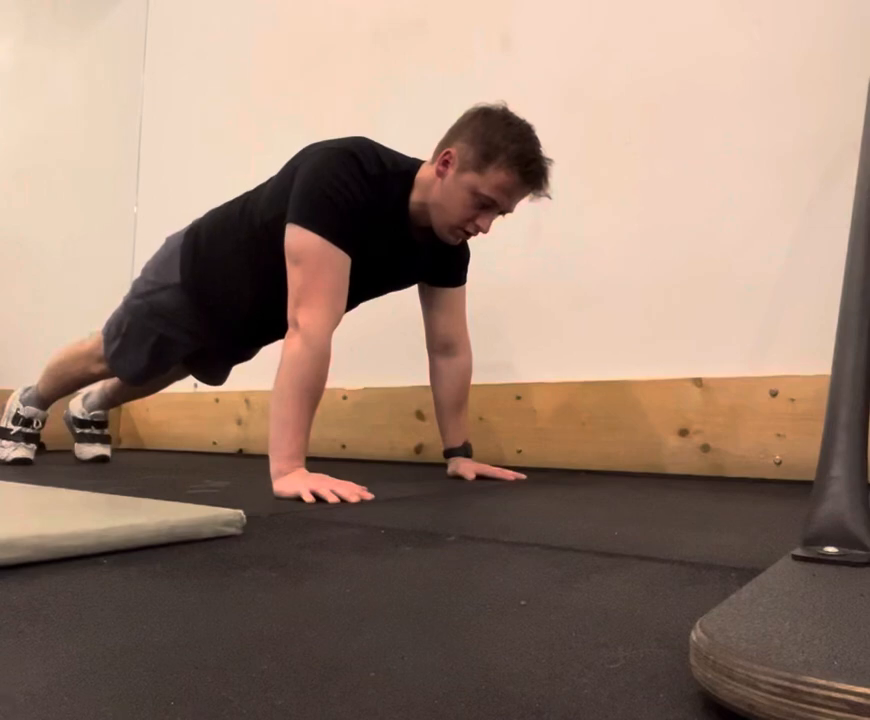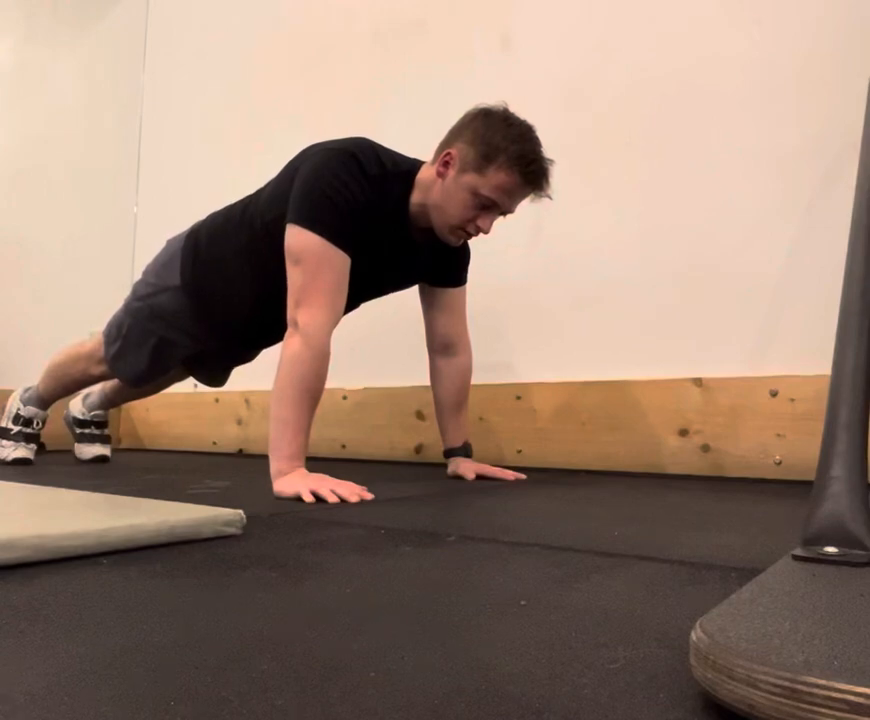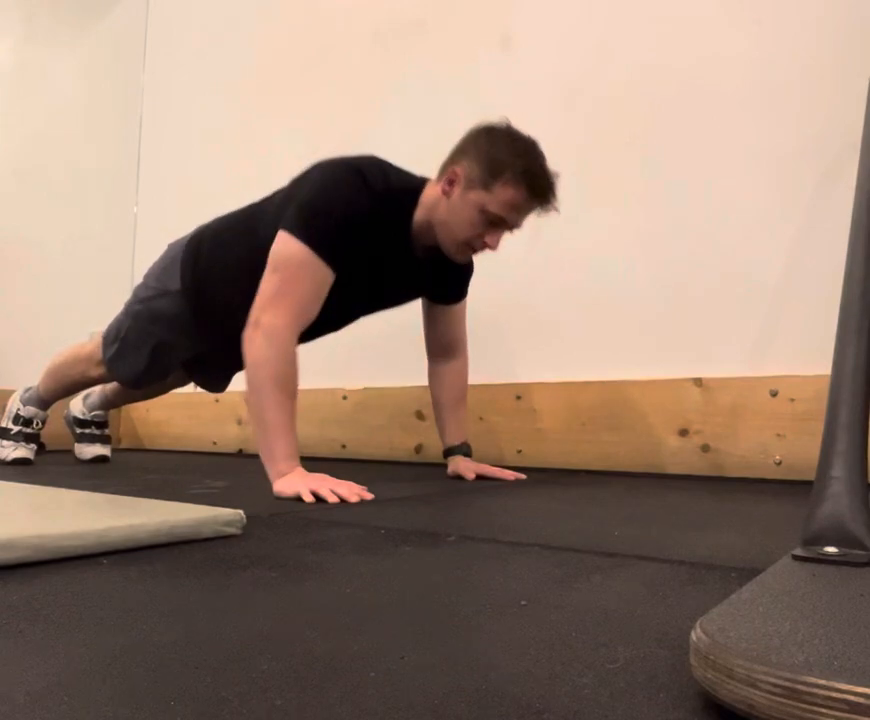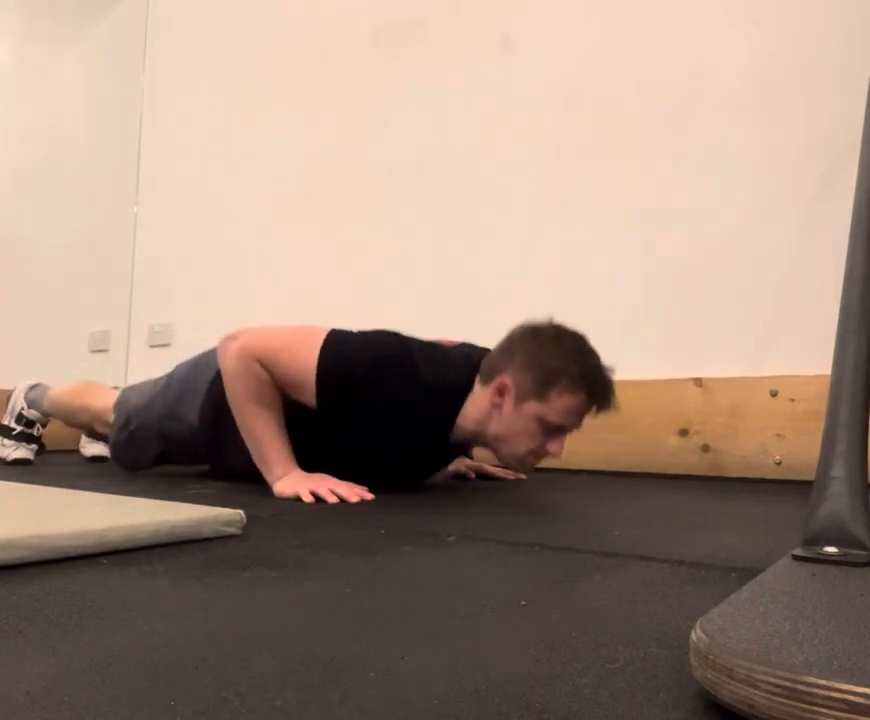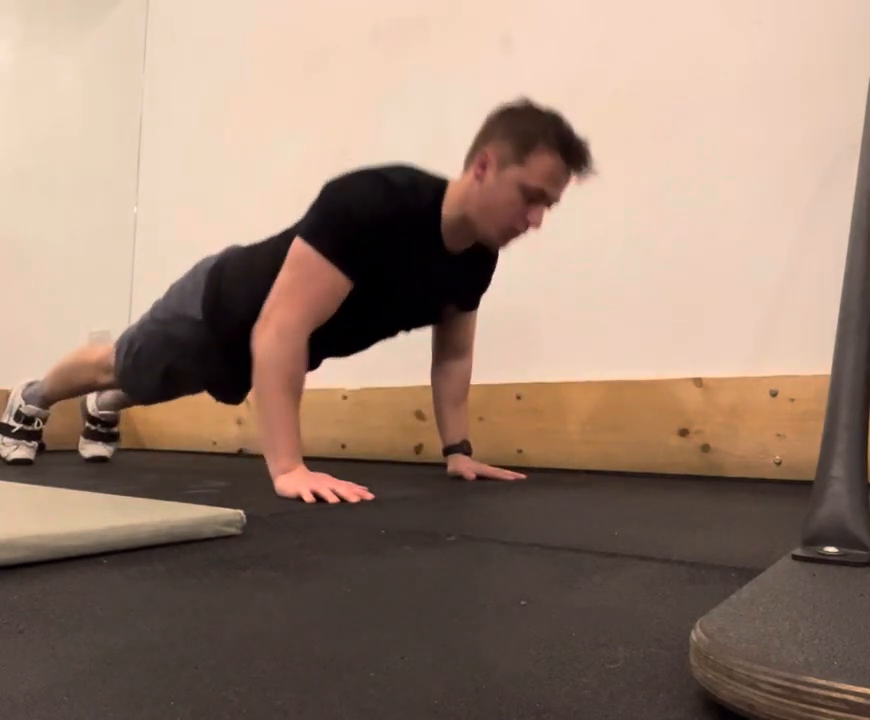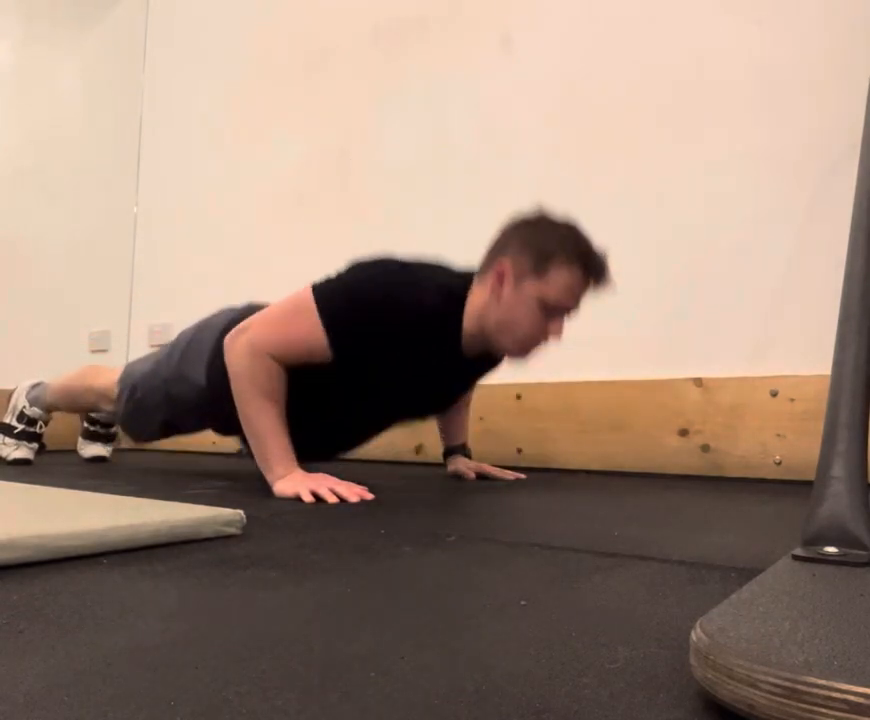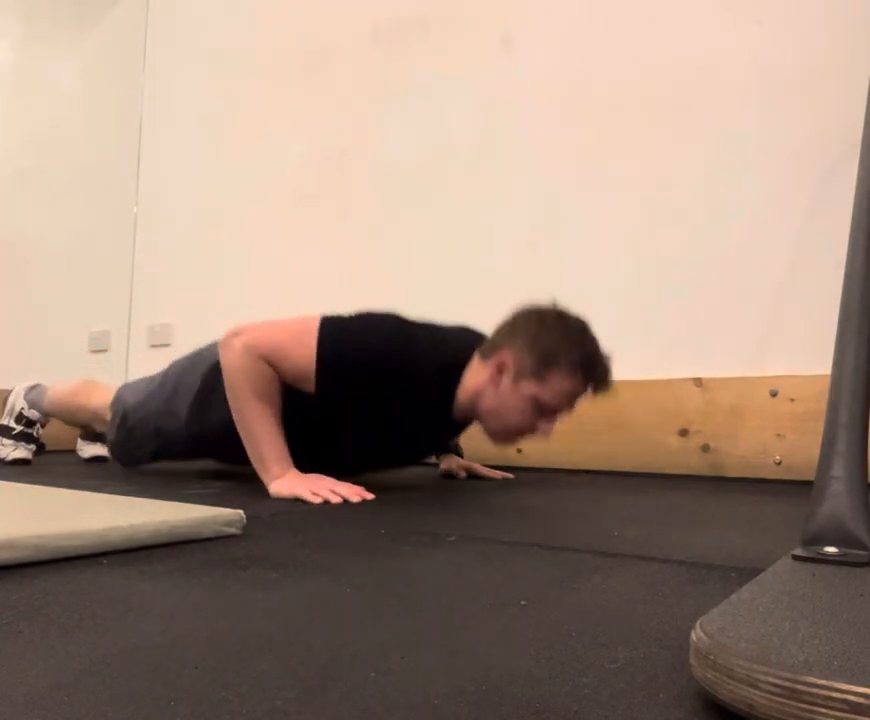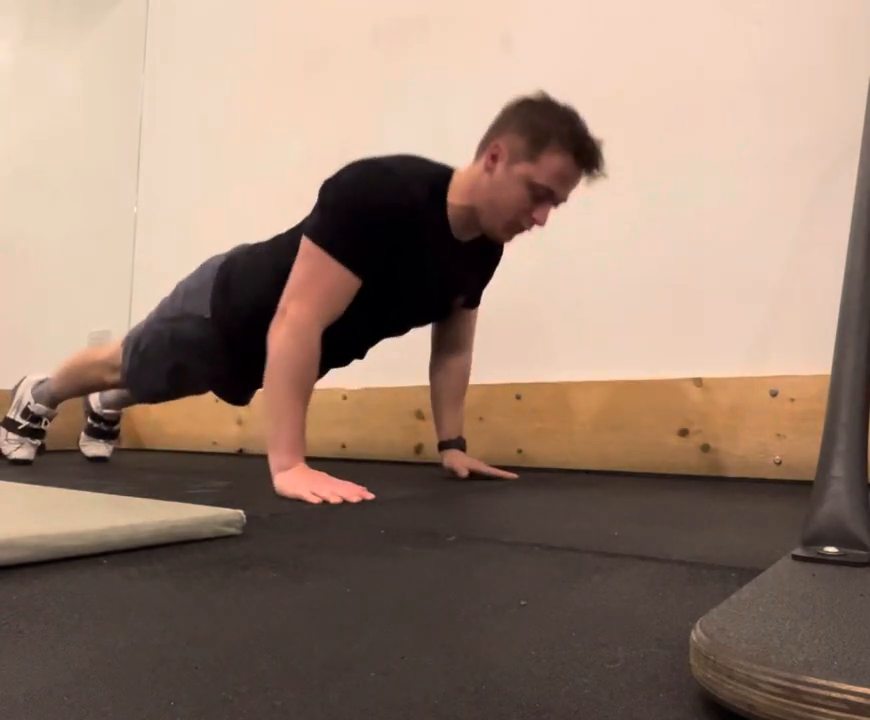
dt=0.5s
person 1, frame 1
left shoulder: (446, 238)
right shoulder: (341, 175)
left elbow: (449, 348)
right elbow: (310, 328)
left wrist: (458, 452)
right wrist: (287, 469)
left hip: (245, 320)
right hip: (193, 278)
left knee: (157, 377)
right knee: (111, 358)
left ankle: (89, 411)
person 1, frame 2
left shoulder: (447, 238)
right shoulder: (342, 177)
left elbow: (449, 348)
right elbow: (309, 328)
left wrist: (458, 452)
right wrist: (287, 469)
left hip: (245, 321)
right hip: (193, 282)
left knee: (154, 379)
right knee: (110, 359)
left ankle: (91, 411)
person 1, frame 3
left shoulder: (450, 251)
right shoulder: (349, 197)
left elbow: (448, 355)
right elbow: (272, 329)
left wrist: (456, 450)
right wrist: (285, 469)
left hip: (241, 320)
right hip: (194, 284)
left knee: (151, 383)
right knee: (108, 361)
left ankle: (91, 413)
person 1, frame 4
left shoulder: (474, 378)
right shoulder: (394, 380)
right elbow: (241, 349)
left wrist: (460, 455)
right wrist: (284, 473)
left hip: (271, 397)
right hip: (216, 403)
right knee: (121, 421)
person 1, frame 5
left shoulder: (477, 245)
right shoulder: (376, 204)
left elbow: (452, 349)
right elbow: (281, 332)
left wrist: (455, 448)
right wrist: (287, 467)
left hip: (259, 335)
right hip: (218, 303)
left knee: (150, 391)
right knee: (129, 371)
left ankle: (100, 414)
person 1, frame 6
left shoulder: (485, 335)
right shoulder: (396, 299)
left elbow: (450, 378)
right elbow: (247, 345)
left wrist: (457, 452)
right wrist: (284, 473)
left hip: (262, 362)
right hip: (222, 364)
right knee: (122, 396)
left ankle: (97, 422)
person 1, frame 7
left shoulder: (469, 368)
right shoulder: (397, 359)
right elbow: (242, 345)
left wrist: (444, 449)
right wrist: (280, 474)
left hip: (269, 395)
right hip: (215, 399)
right knee: (117, 416)
person 1, frame 8
left shoulder: (483, 243)
right shoulder: (380, 194)
left elbow: (453, 342)
right elbow: (295, 326)
left wrist: (452, 445)
right wrist: (287, 466)
left hip: (269, 342)
right hip: (224, 305)
right knee: (128, 368)
left ankle: (106, 408)
